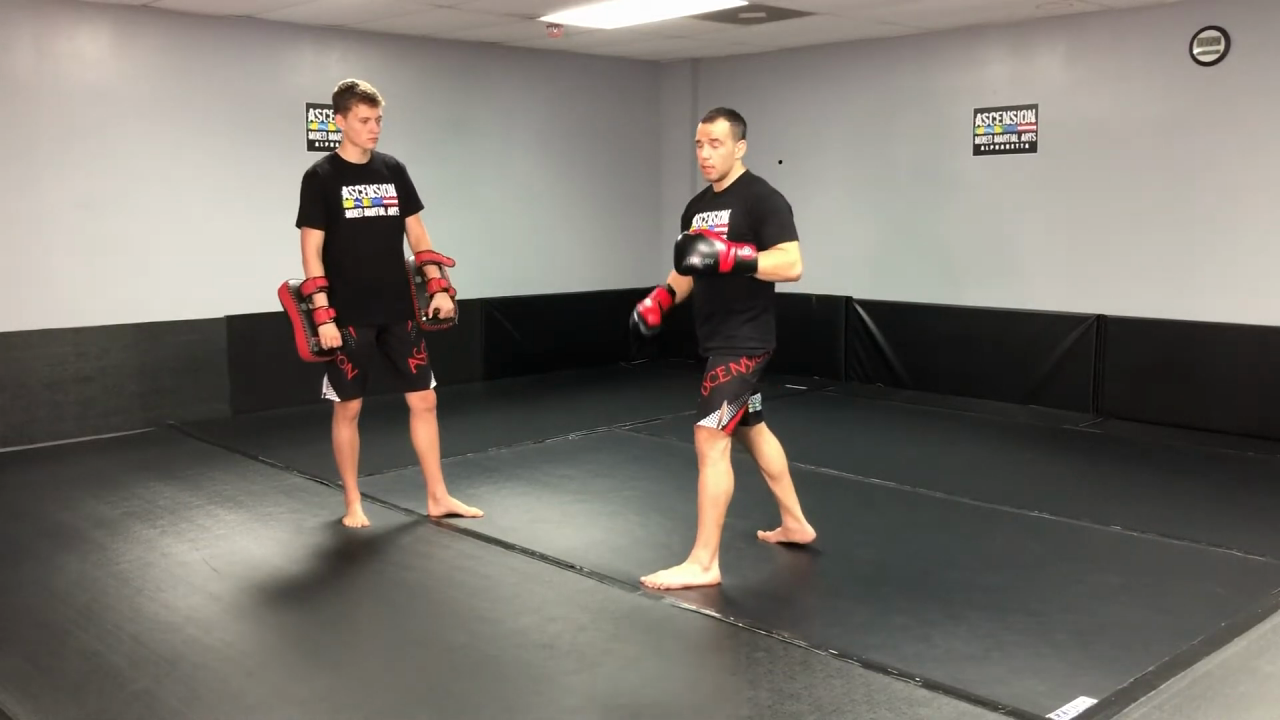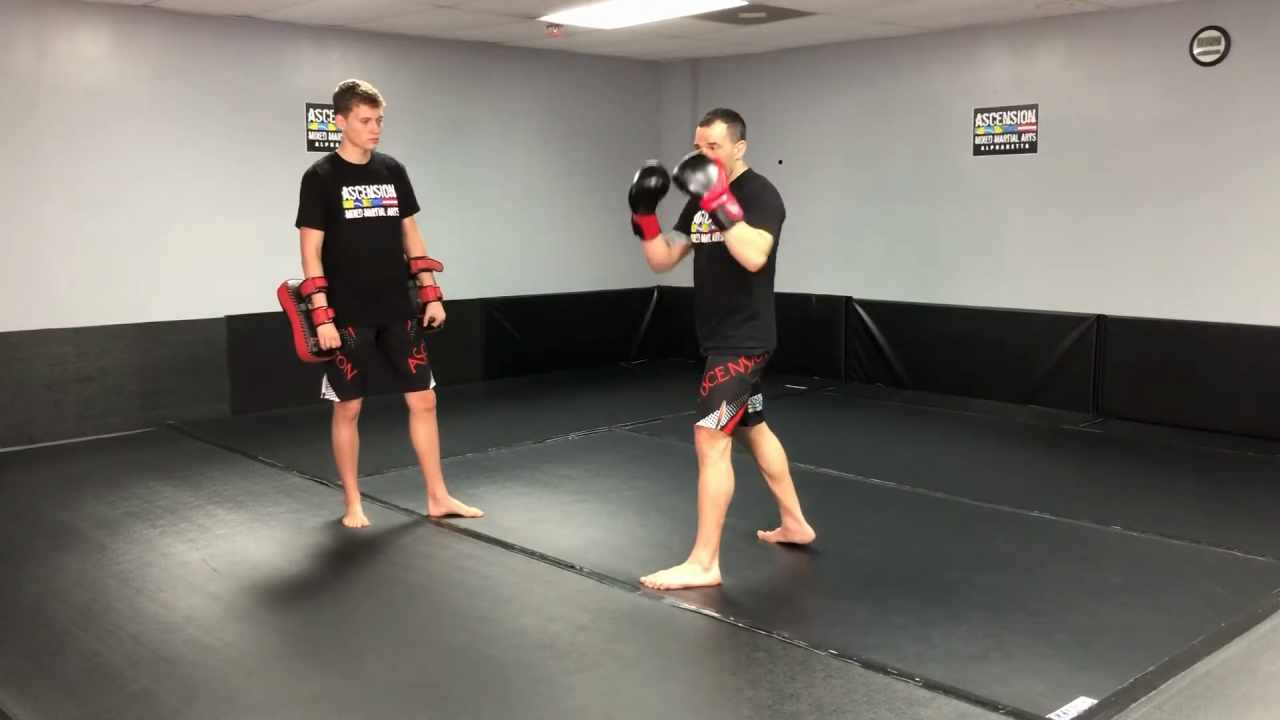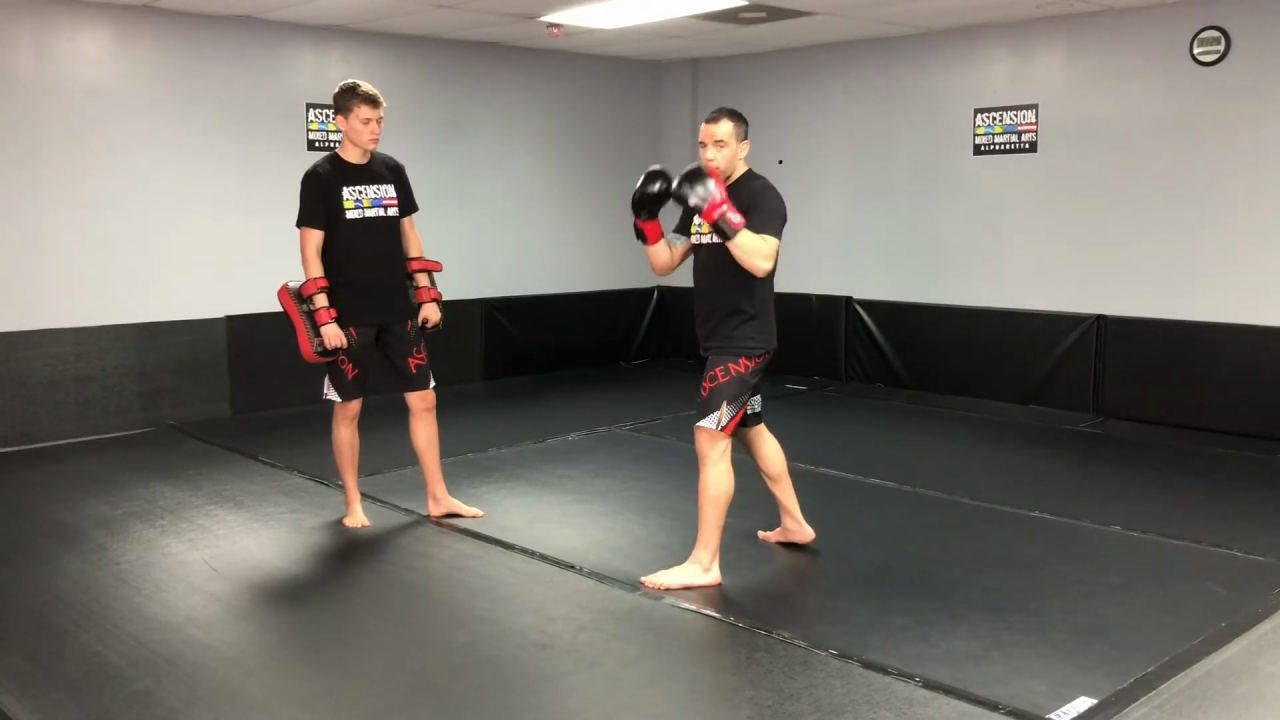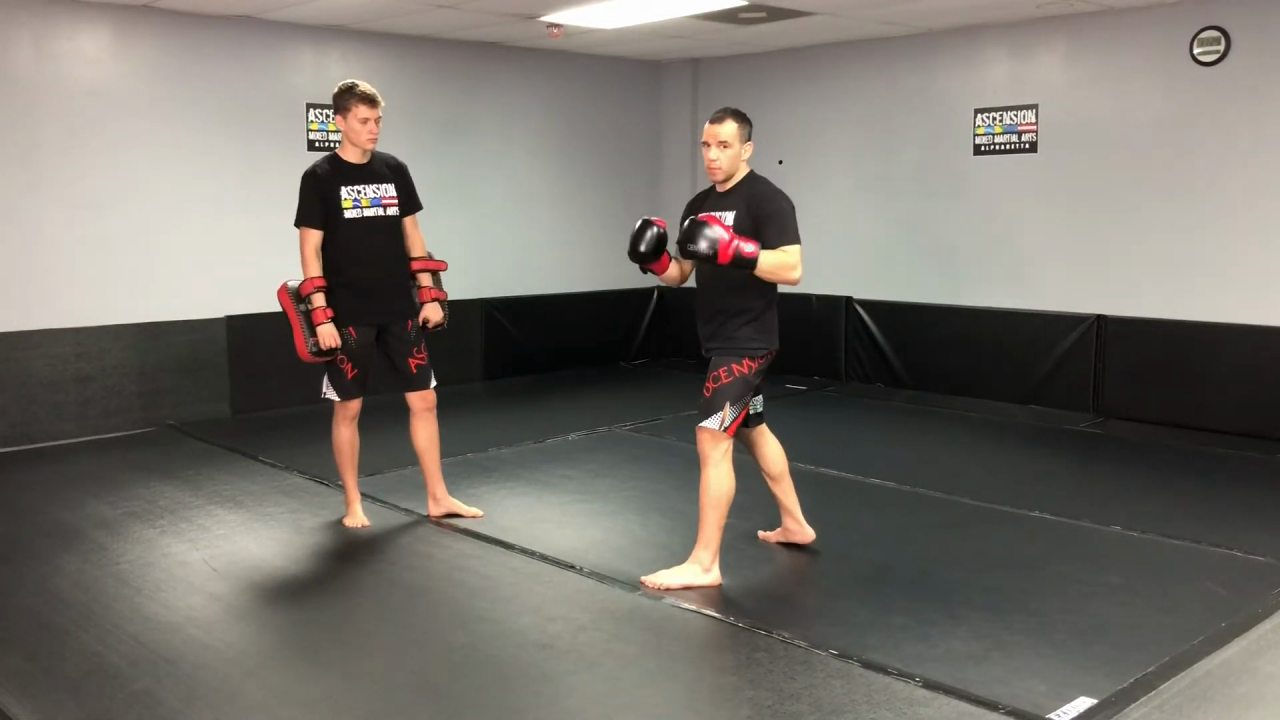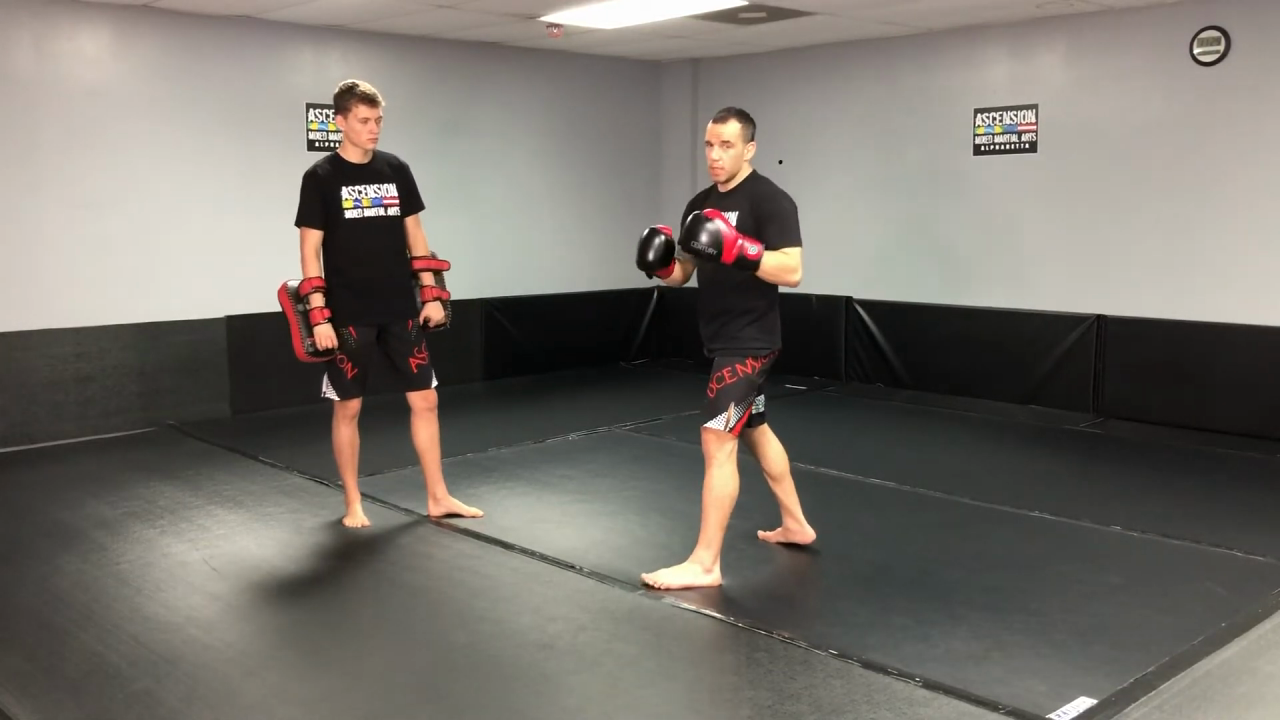
dt=0.3s
person 1, frame 1
left shoulder: (762, 198)
right shoulder: (697, 206)
left elbow: (791, 265)
right elbow: (688, 272)
left wrist: (728, 254)
right wrist: (659, 300)
left hip: (743, 340)
right hip: (718, 338)
left knee: (710, 439)
right knee: (752, 428)
left ankle: (704, 562)
right ankle: (795, 523)
person 1, frame 2
left shoulder: (759, 193)
right shoulder: (702, 200)
left elbow: (752, 256)
right elbow: (661, 260)
left wrist: (720, 200)
right wrist: (644, 214)
left hip: (743, 339)
right hip: (722, 336)
left knee: (710, 439)
right knee: (753, 428)
left ankle: (704, 563)
right ankle: (795, 523)
person 1, frame 3
left shoulder: (760, 194)
right shoulder: (700, 203)
left elbow: (760, 261)
right elbow: (663, 264)
left wrist: (719, 211)
right wrist: (646, 218)
left hip: (743, 340)
right hip: (721, 338)
left knee: (710, 440)
right knee: (752, 429)
left ankle: (704, 563)
right ankle: (794, 523)
person 1, frame 4
left shoulder: (767, 199)
right shoulder: (700, 205)
left elbow: (791, 269)
right elbow: (679, 275)
left wrist: (732, 247)
right wrist: (654, 258)
left hip: (746, 341)
right hip: (721, 340)
left knee: (713, 441)
right knee: (754, 430)
left ankle: (704, 563)
right ankle: (795, 524)
person 1, frame 5
left shoulder: (770, 200)
right shoulder: (700, 204)
left elbow: (792, 272)
right elbow: (682, 274)
left wrist: (735, 247)
right wrist: (660, 262)
left hip: (749, 342)
right hip: (721, 340)
left knee: (717, 441)
right knee: (755, 430)
left ankle: (704, 563)
right ankle: (795, 524)
person 2, frame 1
left shoulder: (393, 169)
right shoulder: (321, 177)
left elbow: (416, 232)
right elbow: (312, 251)
left wrist: (439, 287)
right wrist: (323, 315)
left hip: (399, 311)
right hip: (349, 316)
left knee: (424, 399)
right knee: (348, 408)
left ankle: (438, 497)
right ankle: (353, 503)
person 2, frame 2
left shoulder: (393, 170)
right shoulder: (321, 177)
left elbow: (411, 235)
right elbow: (311, 251)
left wrist: (431, 294)
right wrist: (322, 315)
left hip: (399, 311)
right hip: (348, 316)
left knee: (424, 400)
right knee: (348, 408)
left ankle: (438, 497)
right ankle: (353, 504)
person 2, frame 3
left shoulder: (392, 170)
right shoulder: (321, 177)
right elbow: (311, 250)
left wrist: (427, 295)
right wrist: (325, 315)
left hip: (398, 310)
right hip: (349, 316)
left knee: (423, 399)
right knee: (348, 408)
left ankle: (437, 496)
right ankle: (353, 503)
person 2, frame 4
left shoulder: (394, 169)
right shoulder: (320, 177)
left elbow: (412, 235)
right elbow: (311, 250)
left wrist: (429, 295)
right wrist: (321, 315)
left hip: (400, 310)
right hip: (349, 316)
left knee: (424, 399)
right knee: (348, 408)
left ankle: (438, 497)
right ankle: (353, 503)
person 2, frame 5
left shoulder: (396, 169)
right shoulder: (321, 177)
left elbow: (415, 234)
right elbow: (311, 250)
left wrist: (431, 294)
right wrist: (319, 315)
left hip: (401, 310)
right hip: (349, 315)
left knee: (425, 398)
right knee: (348, 407)
left ankle: (438, 497)
right ankle: (353, 503)
